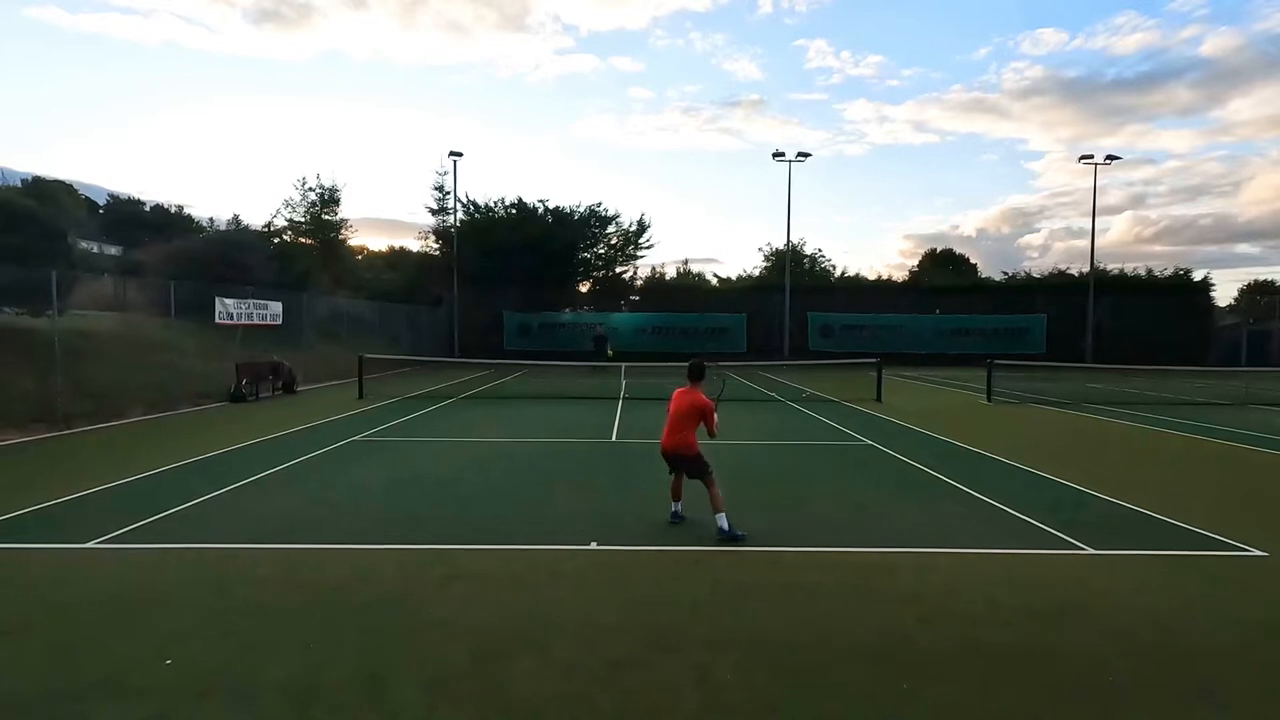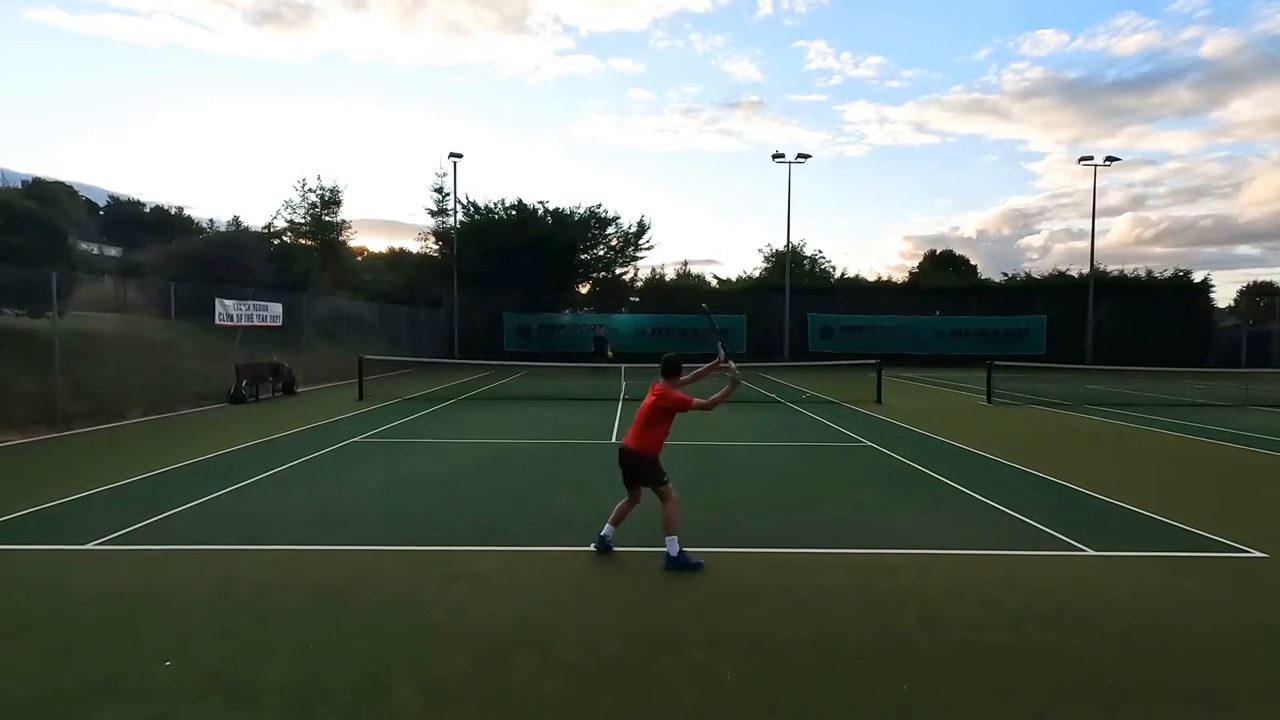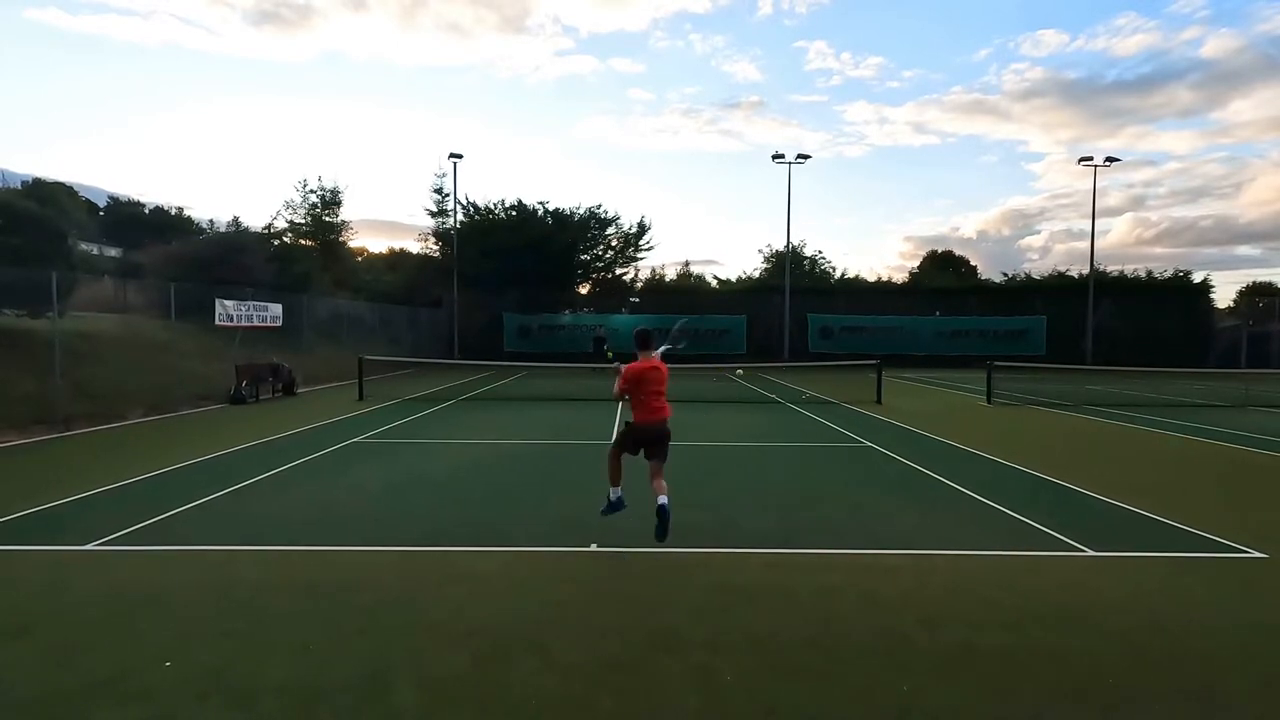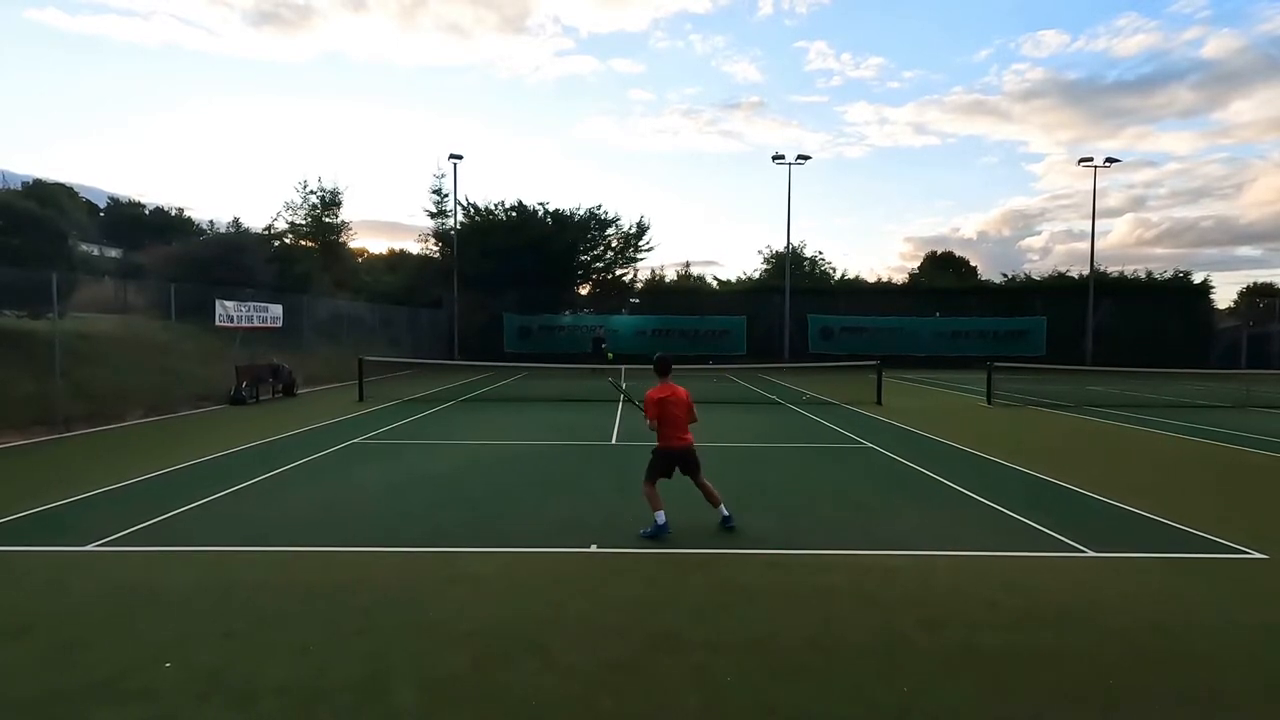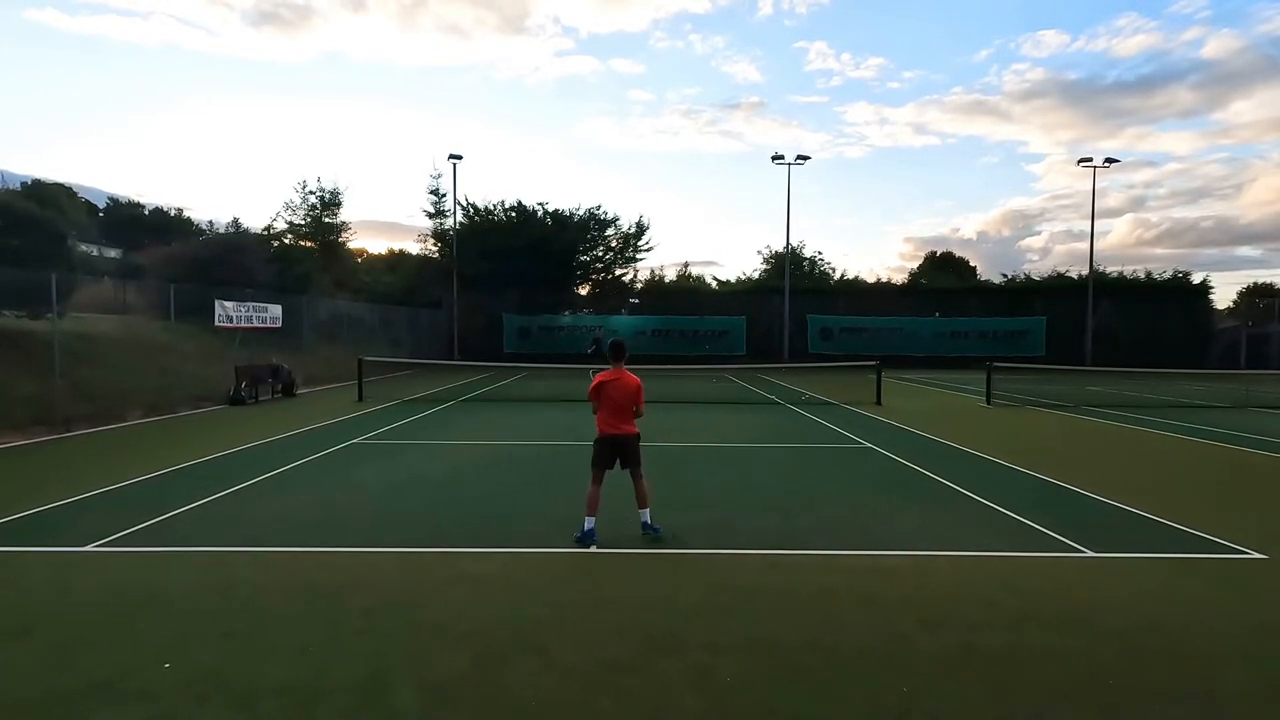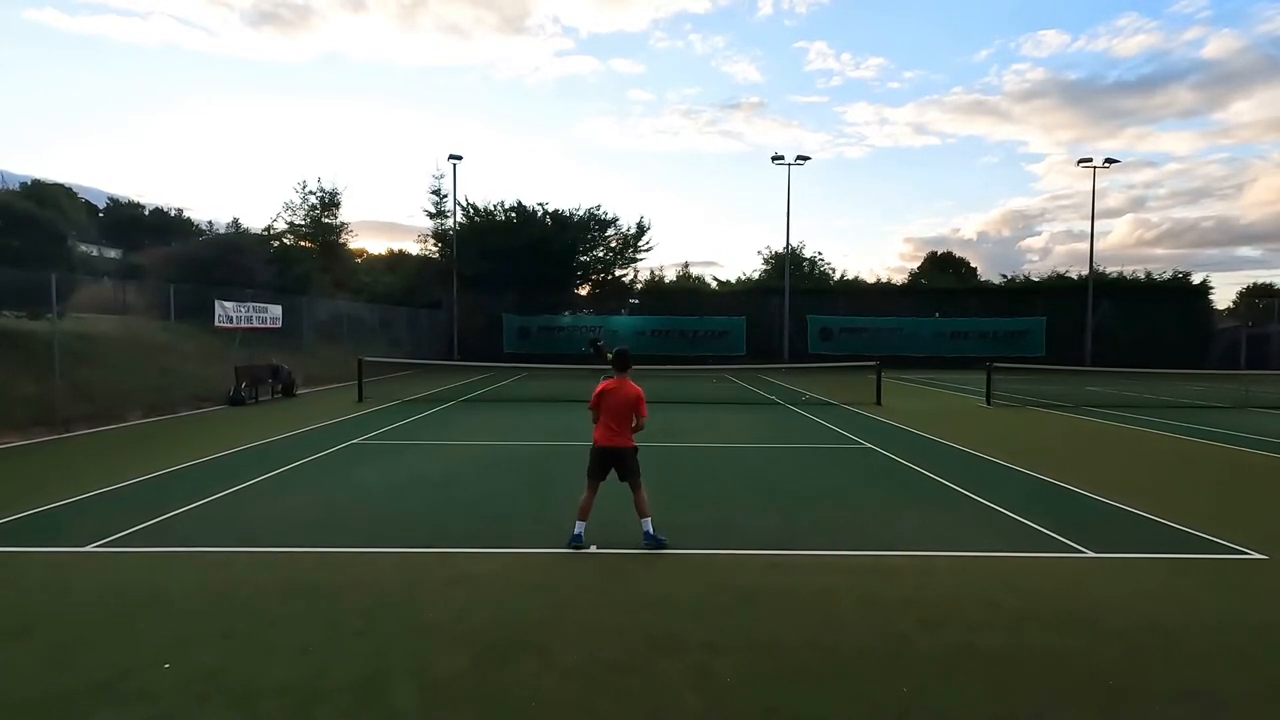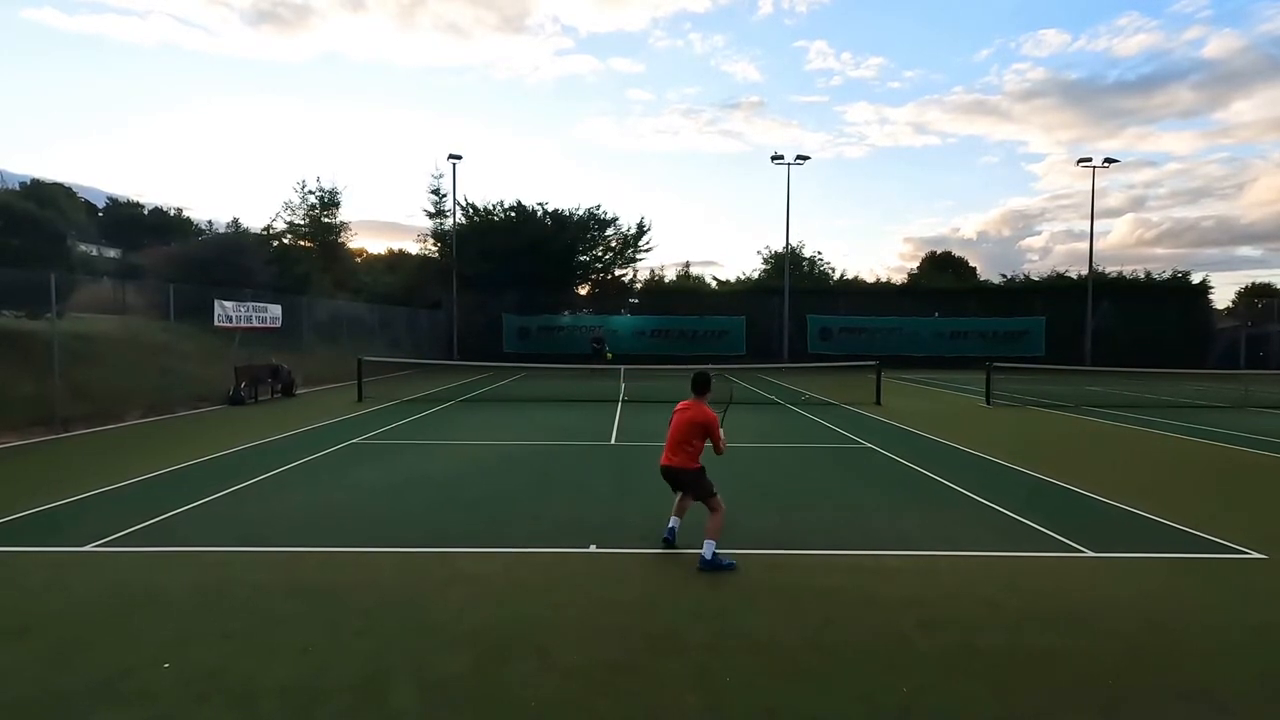
dt=0.7s
person 1, frame 1
left shoulder: (676, 394)
right shoulder: (704, 403)
right elbow: (712, 434)
right wrist: (714, 422)
left hip: (667, 448)
right hip: (688, 450)
left knee: (678, 475)
right knee: (711, 484)
left ankle: (675, 512)
right ankle: (724, 528)
person 1, frame 2
left shoulder: (657, 387)
right shoulder: (671, 397)
left elbow: (685, 380)
right elbow: (706, 405)
left wrist: (714, 364)
right wrist: (732, 385)
left hip: (627, 449)
right hip: (644, 454)
left knee: (633, 497)
right knee: (669, 499)
left ankle: (604, 538)
right ankle: (674, 554)
person 1, frame 3
left shoulder: (634, 369)
right shoulder: (662, 367)
left elbow: (618, 396)
left wrist: (619, 381)
left hip: (638, 425)
right hip: (660, 427)
left knee: (614, 453)
right knee: (656, 477)
left ankle: (615, 499)
right ankle: (663, 505)
person 1, frame 4
left shoulder: (651, 396)
right shoulder: (683, 392)
left elbow: (653, 426)
right elbow: (694, 418)
left wrist: (648, 420)
left hip: (667, 449)
right hip: (686, 445)
left knee: (649, 483)
right knee: (700, 481)
left ankle: (661, 523)
right ankle: (725, 516)
person 1, frame 5
left shoulder: (600, 379)
right shoulder: (635, 382)
left elbow: (595, 410)
right elbow: (640, 412)
left hip: (606, 437)
right hip: (629, 436)
left knee: (596, 482)
right knee: (638, 478)
left ankle: (588, 530)
right ankle: (647, 523)
person 1, frame 6
left shoulder: (602, 388)
right shoulder: (637, 392)
left elbow: (594, 418)
right elbow: (641, 425)
left hip: (601, 446)
right hip: (625, 447)
left knee: (590, 490)
right knee: (638, 489)
left ankle: (578, 535)
right ankle: (649, 534)
person 1, frame 7
left shoulder: (680, 407)
right shoulder: (709, 416)
right elbow: (718, 451)
right wrist: (722, 443)
left hip: (667, 466)
right hip: (688, 468)
left knee: (686, 492)
right knee: (717, 509)
left ankle: (671, 530)
right ankle: (708, 557)
